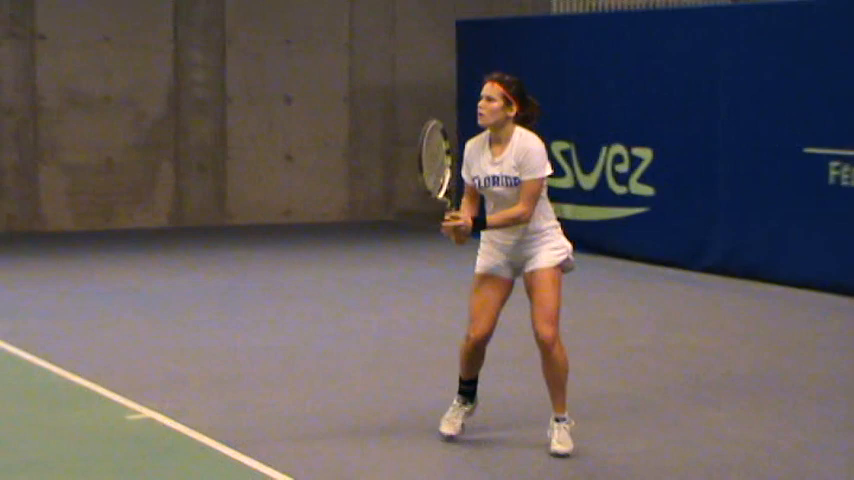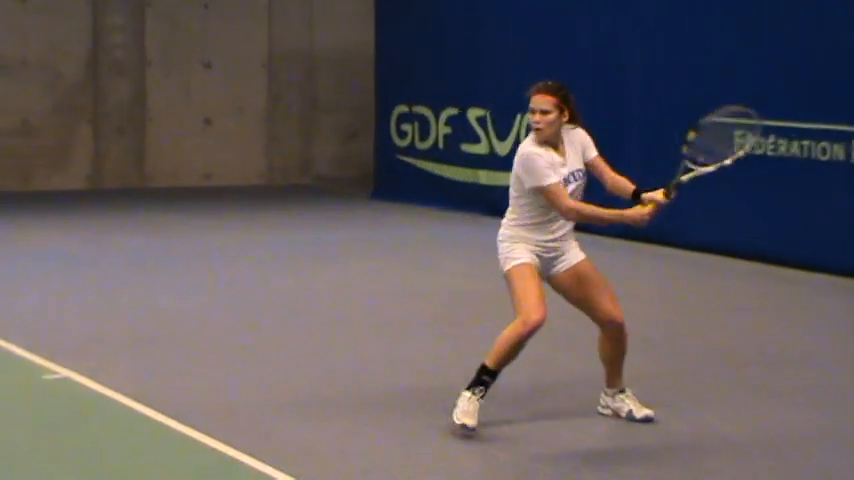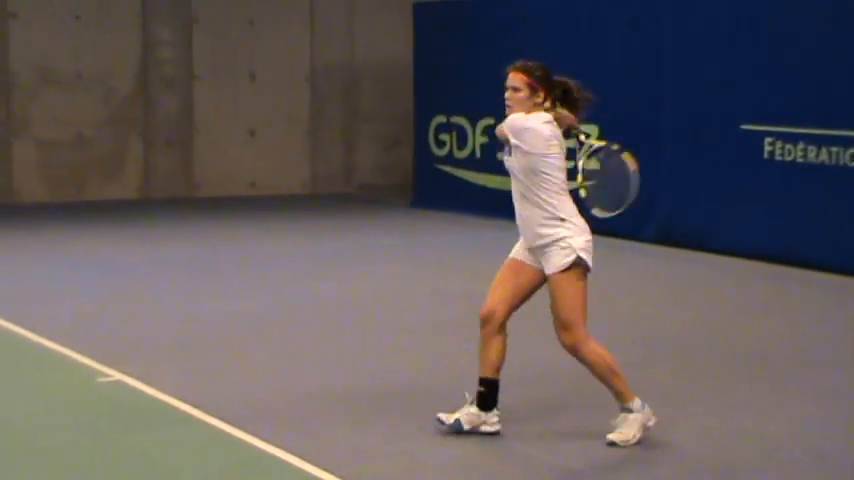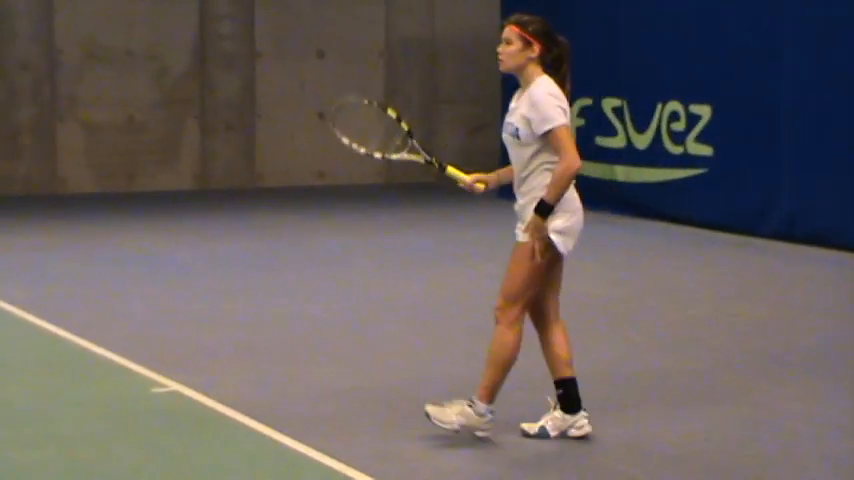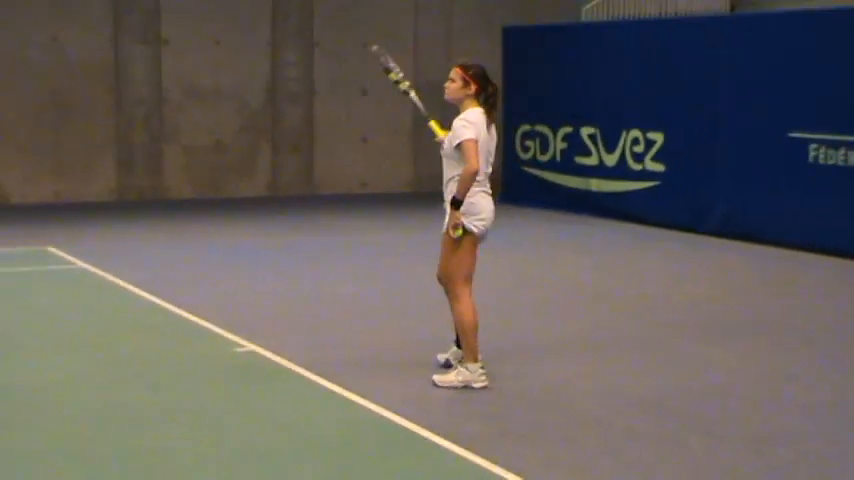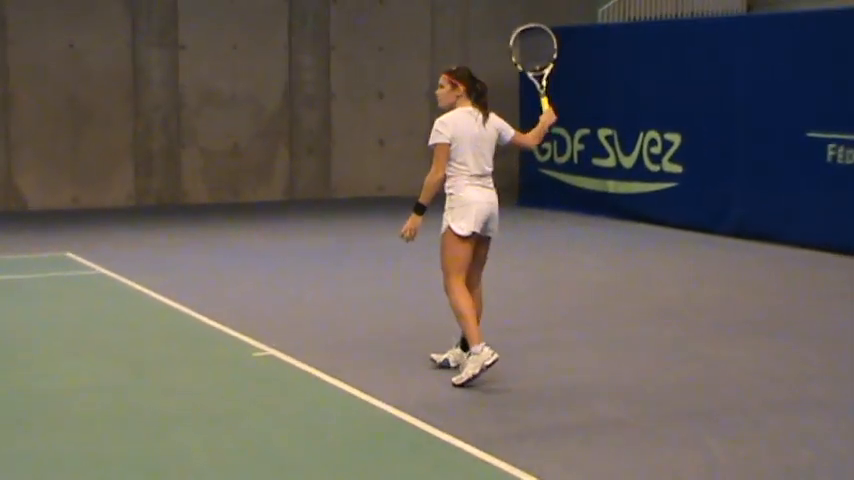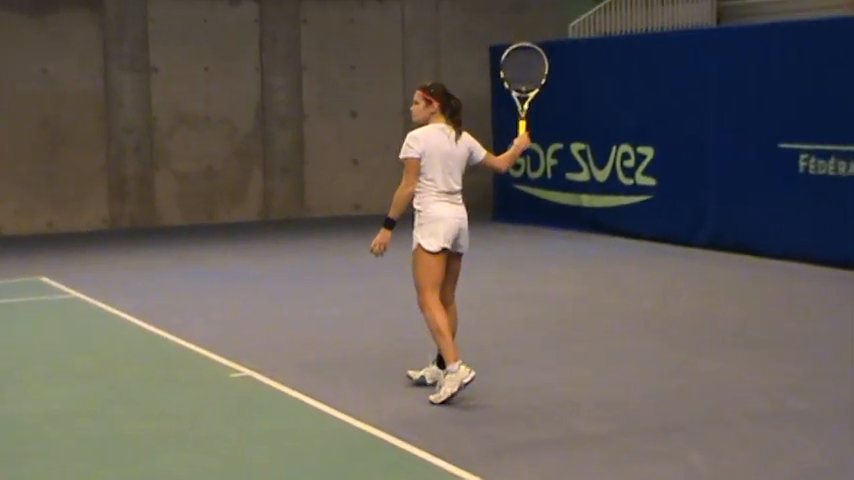
dt=0.7s
person 1, frame 1
left shoulder: (531, 146)
right shoulder: (473, 147)
left elbow: (523, 211)
right elbow: (470, 201)
left wrist: (474, 225)
right wrist: (458, 223)
left hip: (540, 245)
right hip: (496, 247)
left knee: (546, 335)
right knee: (478, 334)
left ankle: (559, 420)
right ankle: (464, 400)
person 1, frame 2
left shoulder: (577, 136)
right shoulder: (531, 154)
left elbow: (609, 177)
right elbow: (567, 209)
left wrist: (642, 196)
right wrist: (626, 217)
left hip: (561, 246)
right hip: (521, 244)
left knee: (613, 319)
right knee: (532, 318)
left ankle: (614, 394)
right ankle: (474, 392)
person 1, frame 3
left shoulder: (521, 124)
right shoulder: (546, 127)
left elbow: (504, 129)
left wrist: (539, 111)
left hip: (562, 240)
right hip: (533, 242)
left knee: (574, 338)
right knee: (492, 317)
left ankle: (634, 409)
right ankle: (483, 410)
person 1, frame 4
left shoulder: (543, 95)
right shoulder: (525, 95)
left elbow: (570, 163)
left wrist: (541, 213)
right wrist: (490, 178)
left hip: (549, 216)
right hip: (539, 214)
left knee: (508, 313)
right knee: (545, 315)
person 1, frame 5
left shoulder: (464, 120)
right shoulder: (484, 118)
left elbow: (471, 167)
left wrist: (453, 205)
left hip: (467, 208)
right hip: (478, 206)
left knee: (460, 288)
right knee: (446, 278)
left ankle: (472, 368)
right ankle: (462, 349)
person 1, frame 6
left shoulder: (446, 122)
right shoulder: (491, 120)
left elbow: (438, 174)
right elbow: (530, 142)
left wrist: (417, 212)
right wrist: (546, 121)
left hip: (464, 203)
right hip: (488, 201)
left knee: (454, 283)
right knee: (472, 282)
left ankle: (479, 350)
right ankle: (465, 349)
person 1, frame 7
left shoulder: (417, 137)
right shoulder: (463, 138)
left elbow: (408, 188)
right elbow: (501, 164)
left wrist: (387, 227)
right wrist: (519, 146)
left hip: (433, 219)
right hip: (458, 218)
left knee: (429, 300)
right knee: (446, 300)
left ankle: (456, 368)
right ankle: (441, 367)
